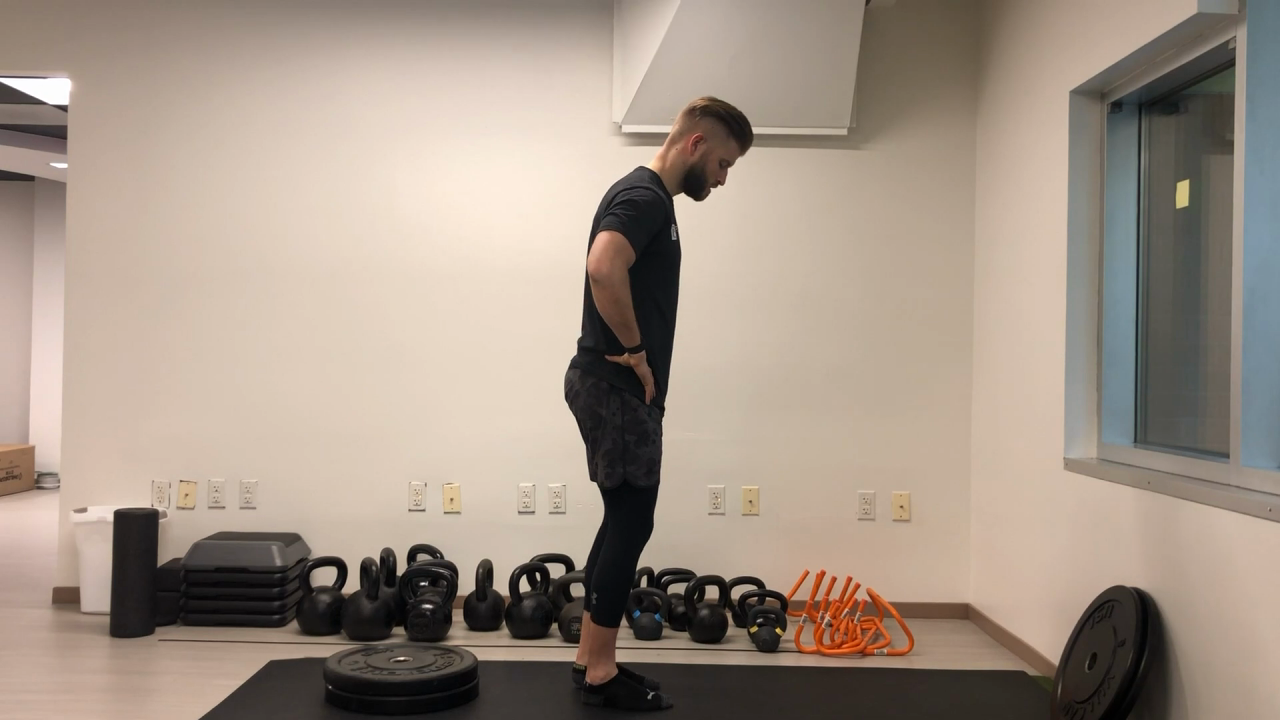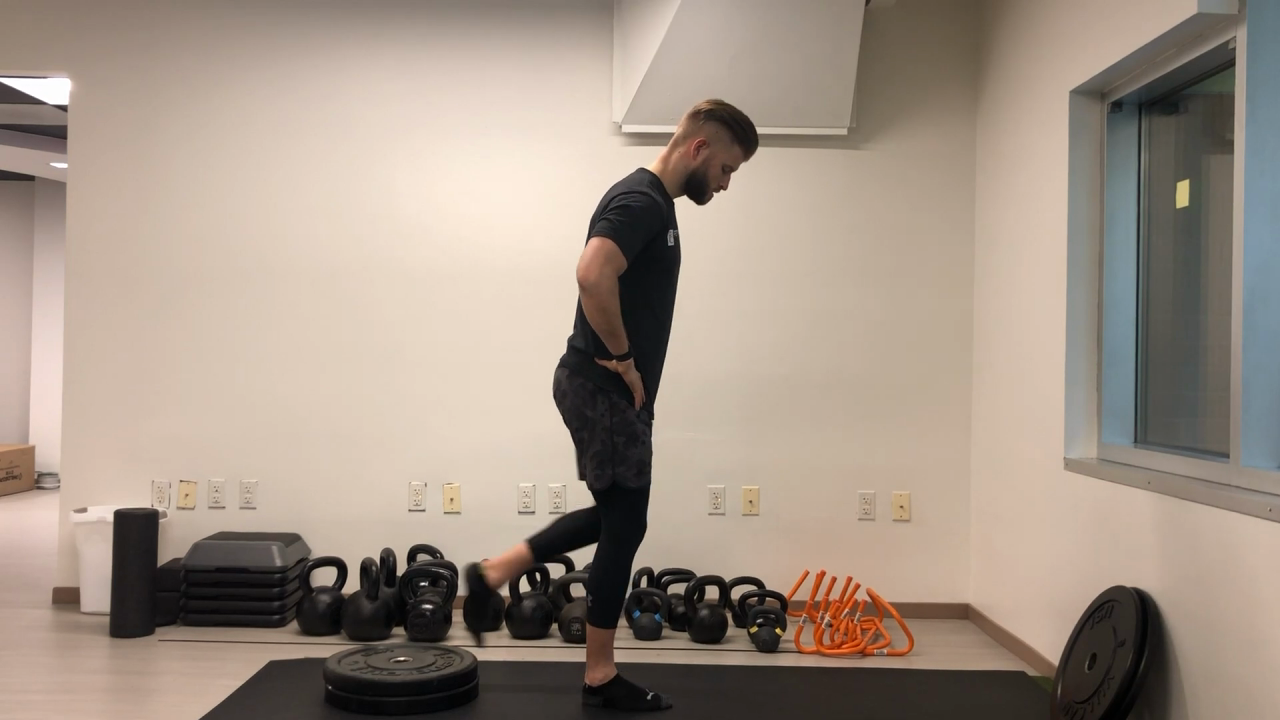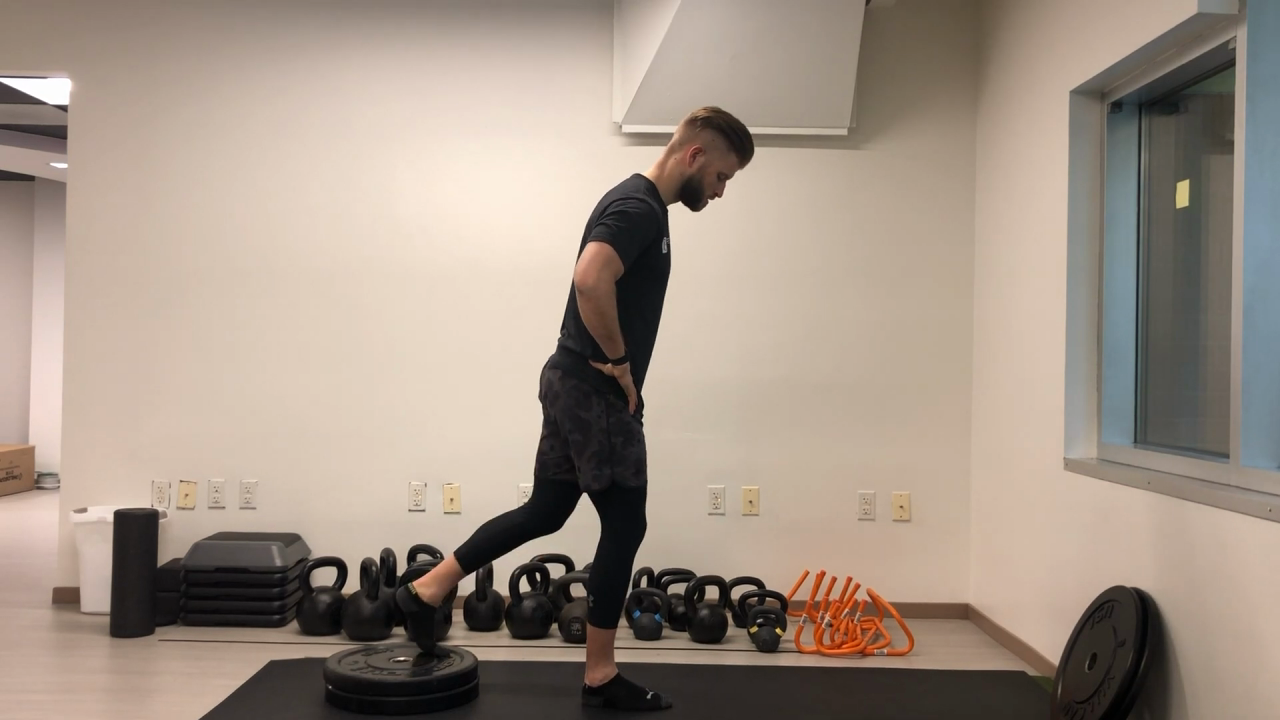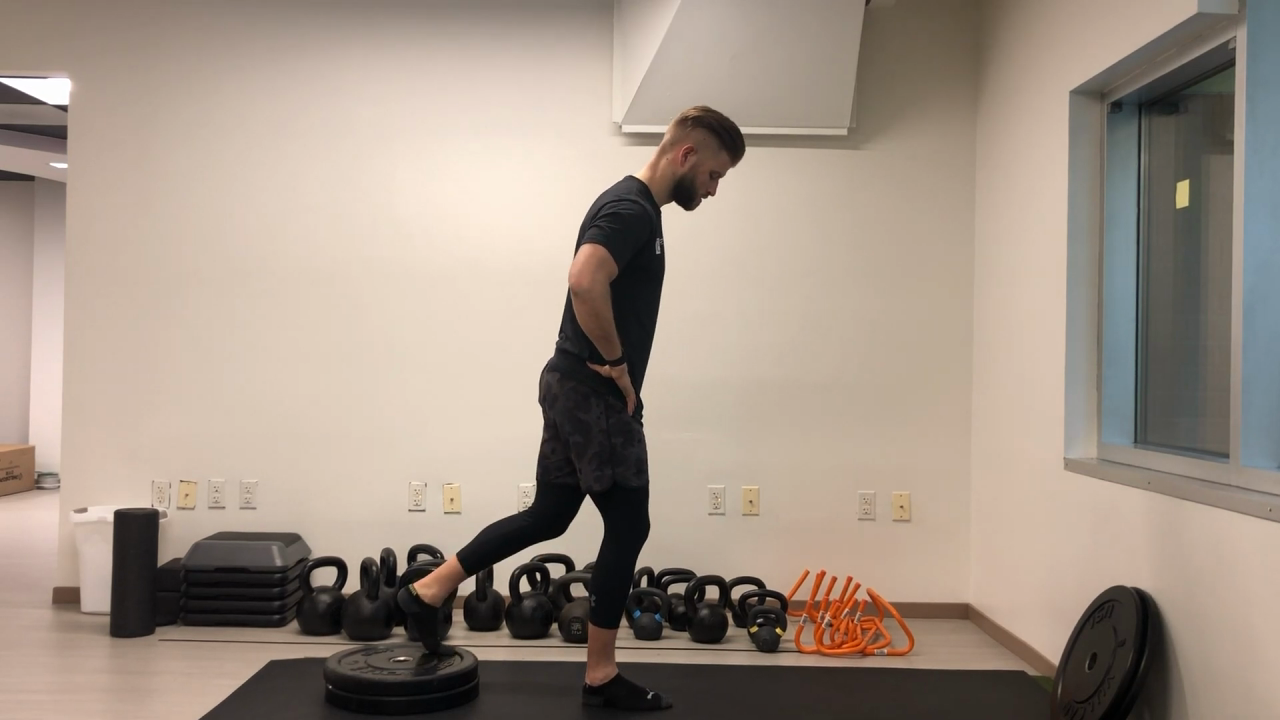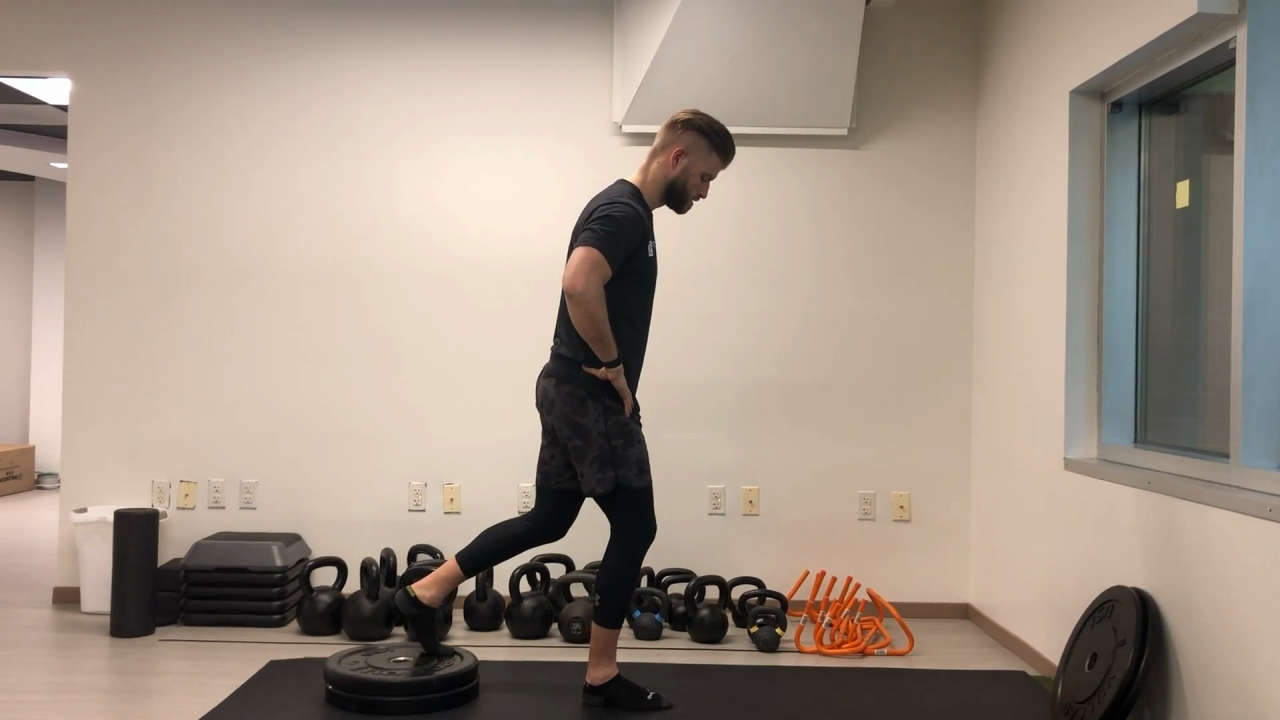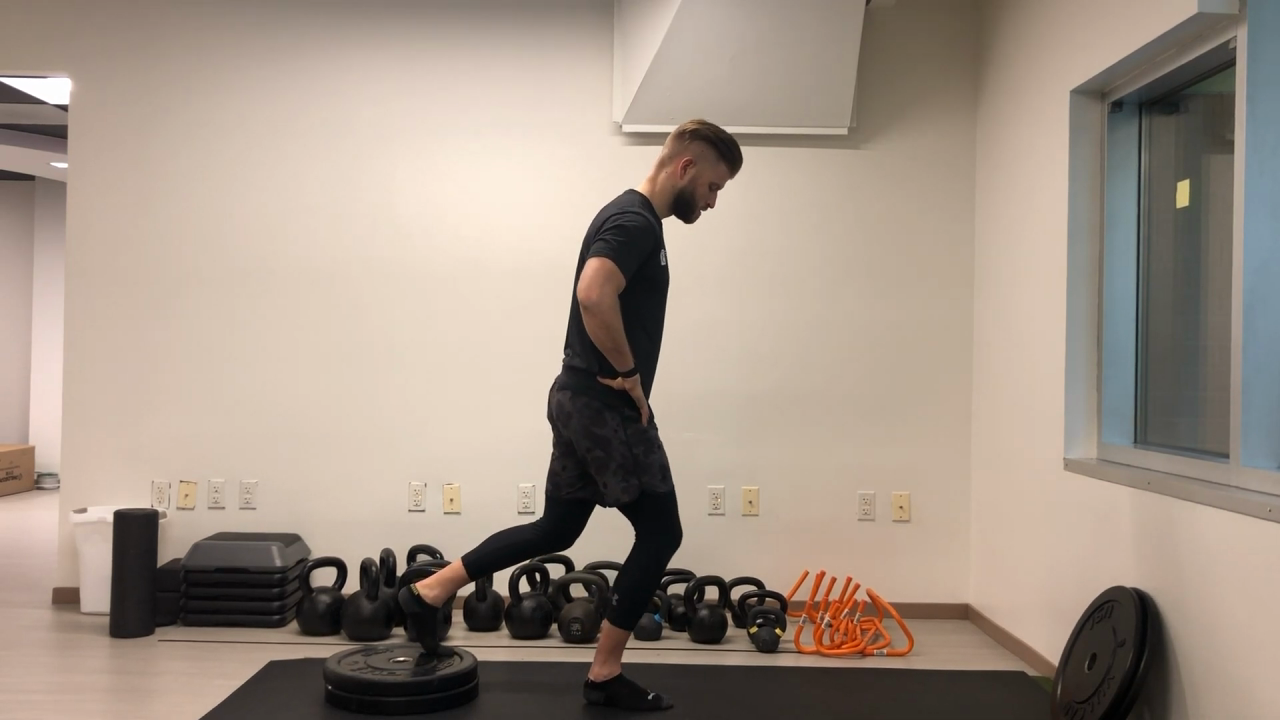
dt=0.5s
person 1, frame 1
left shoulder: (649, 197)
right shoulder: (642, 197)
right elbow: (603, 269)
right wrist: (634, 352)
left hip: (615, 386)
right hip: (616, 386)
left knee: (621, 522)
right knee: (631, 523)
left ankle: (591, 656)
right ankle: (600, 672)
person 1, frame 2
left shoulder: (657, 203)
right shoulder: (639, 200)
right elbow: (593, 275)
right wrist: (624, 359)
left hip: (609, 388)
right hip: (604, 388)
left knee: (617, 514)
right knee: (625, 524)
left ankle: (495, 576)
right ankle: (600, 676)
person 1, frame 3
left shoulder: (643, 206)
right shoulder: (637, 207)
right elbow: (591, 279)
right wrist: (619, 362)
left hip: (576, 383)
right hip: (594, 389)
left knee: (546, 509)
right knee: (624, 525)
left ankle: (425, 591)
right ankle: (600, 675)
person 1, frame 4
left shoulder: (635, 206)
right shoulder: (631, 209)
right elbow: (585, 282)
right wrist: (616, 363)
left hip: (575, 386)
right hip: (593, 391)
left knee: (550, 514)
right knee: (628, 526)
left ankle: (428, 591)
right ankle: (601, 676)
person 1, frame 5
left shoulder: (627, 210)
right shoulder: (622, 211)
right elbow: (579, 283)
right wrist: (613, 365)
left hip: (571, 389)
right hip: (589, 394)
left knee: (549, 518)
right knee: (634, 527)
left ankle: (427, 593)
right ankle: (602, 676)
person 1, frame 6
left shoulder: (634, 219)
right shoulder: (635, 222)
right elbow: (593, 295)
right wrist: (629, 374)
left hip: (582, 398)
right hip: (604, 406)
left knee: (556, 528)
right knee: (660, 532)
left ankle: (428, 592)
right ankle: (605, 675)
